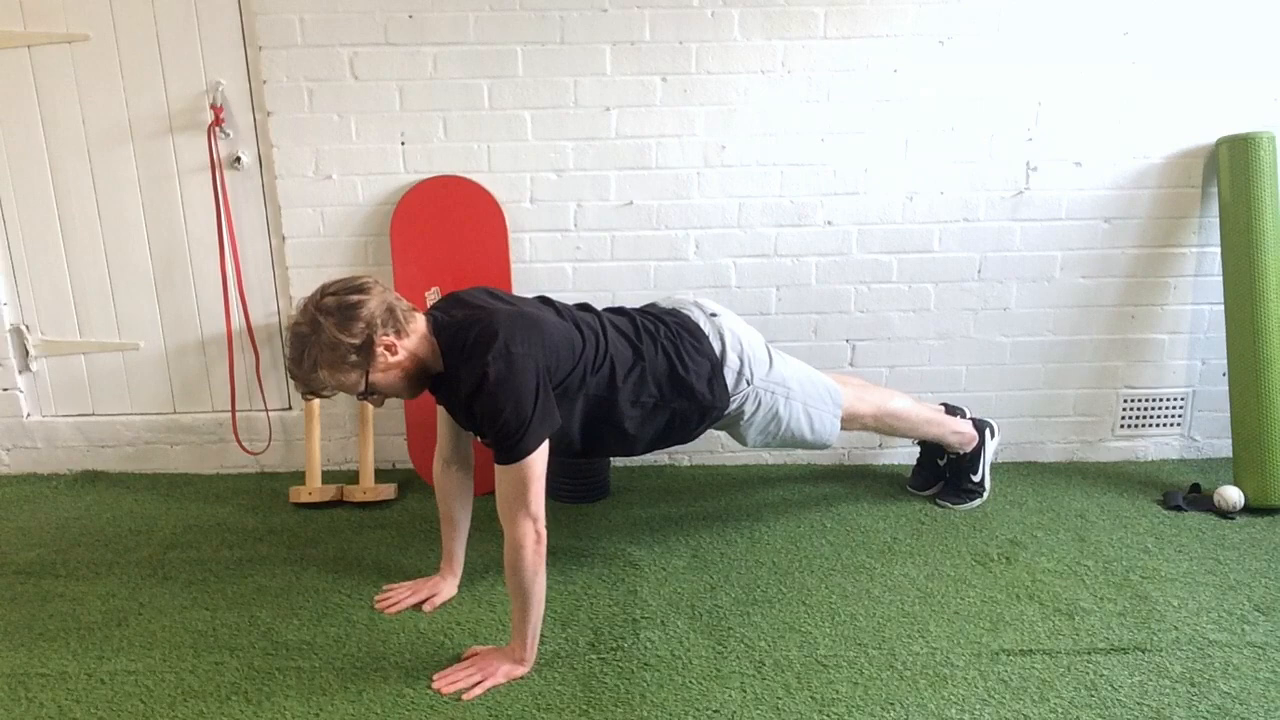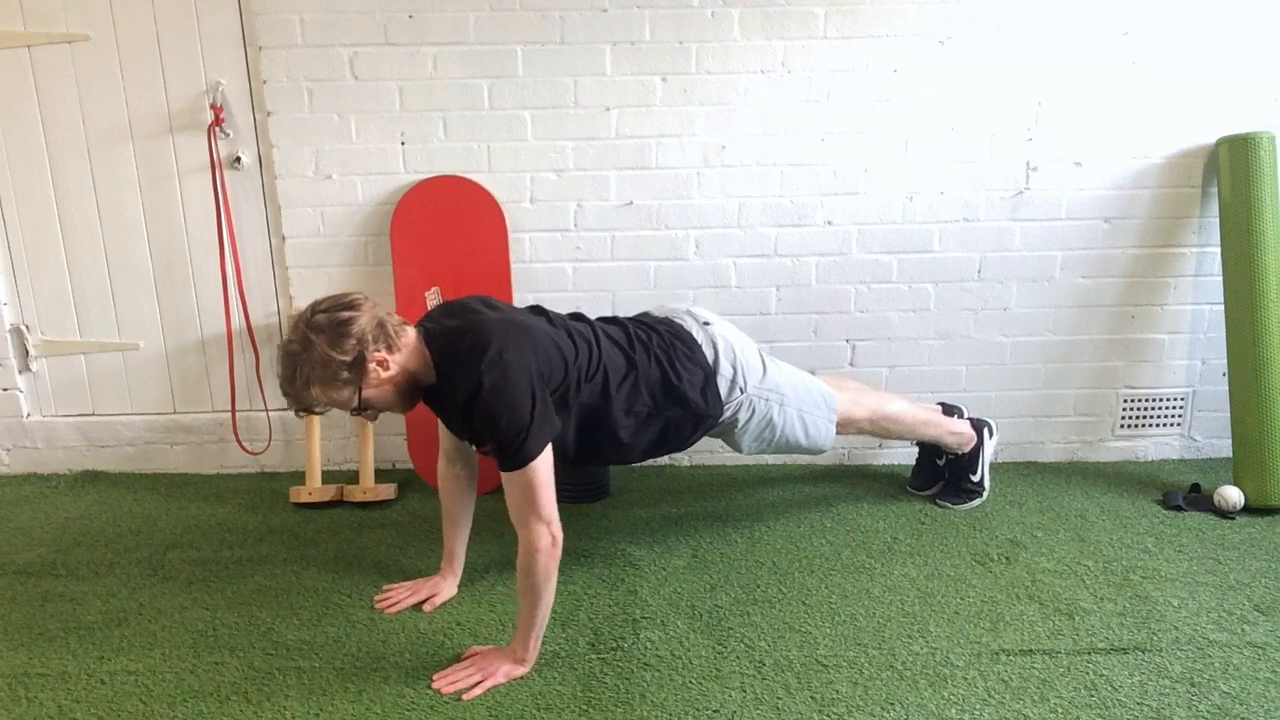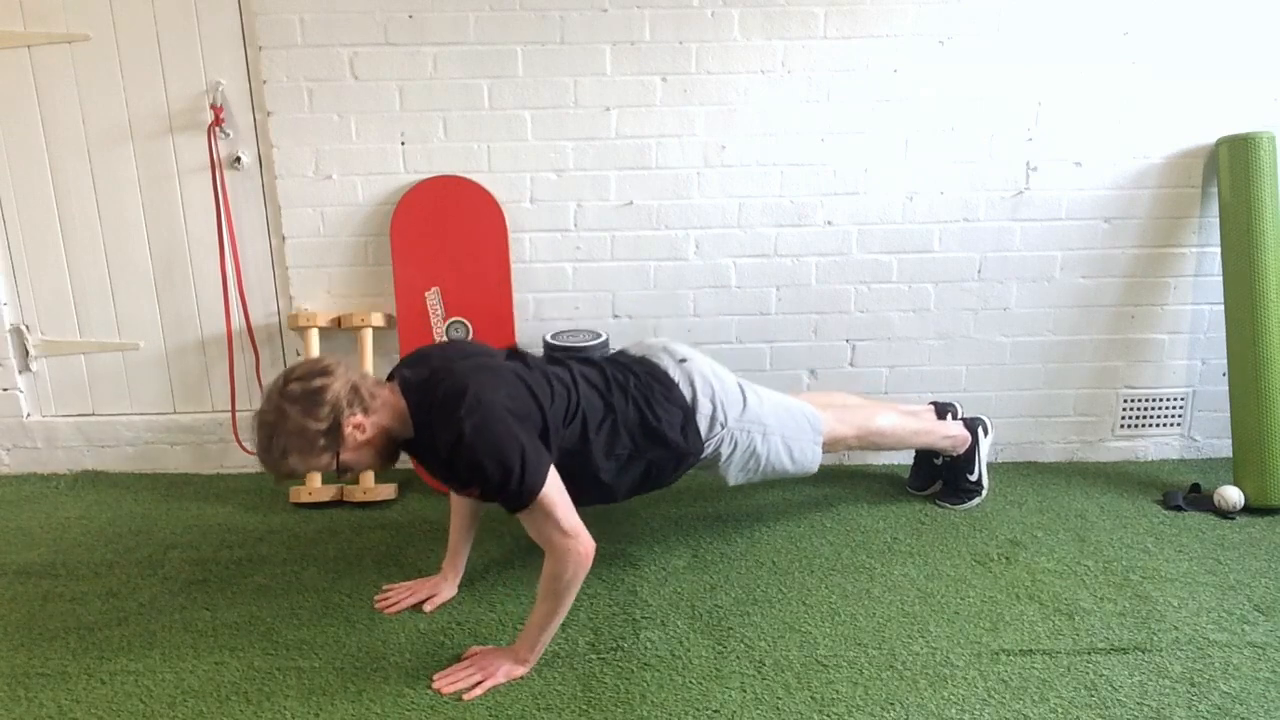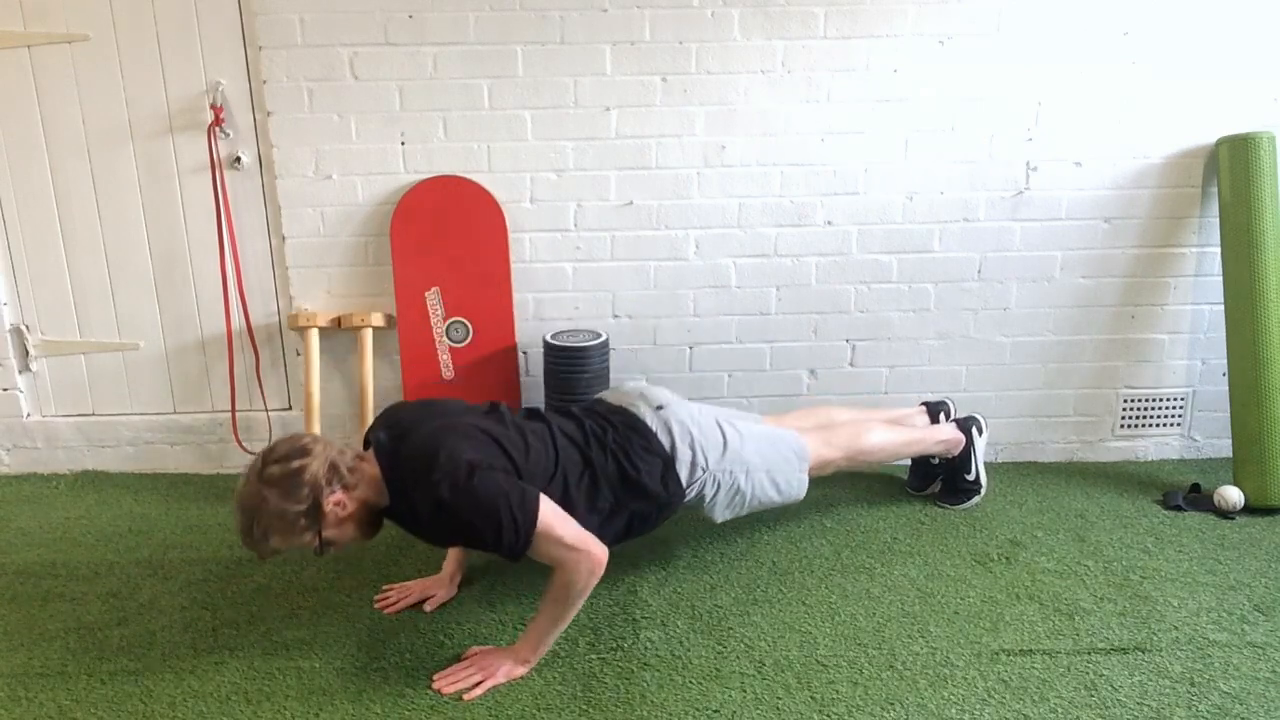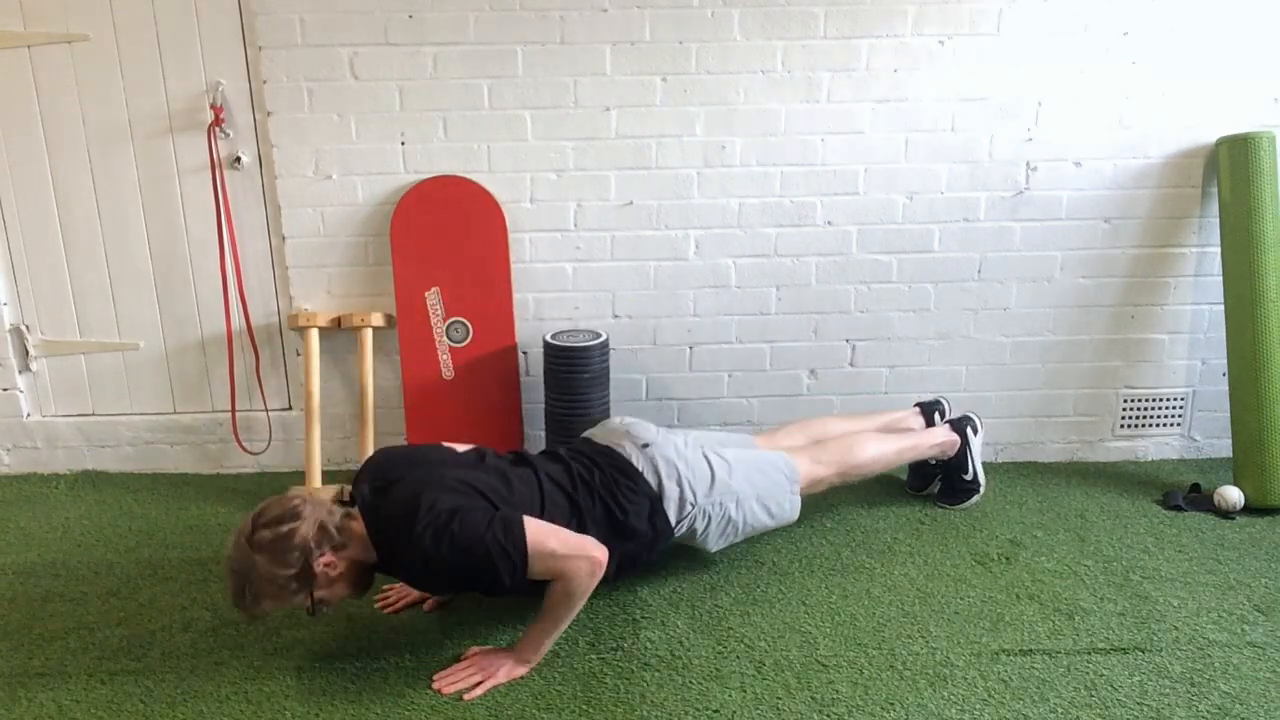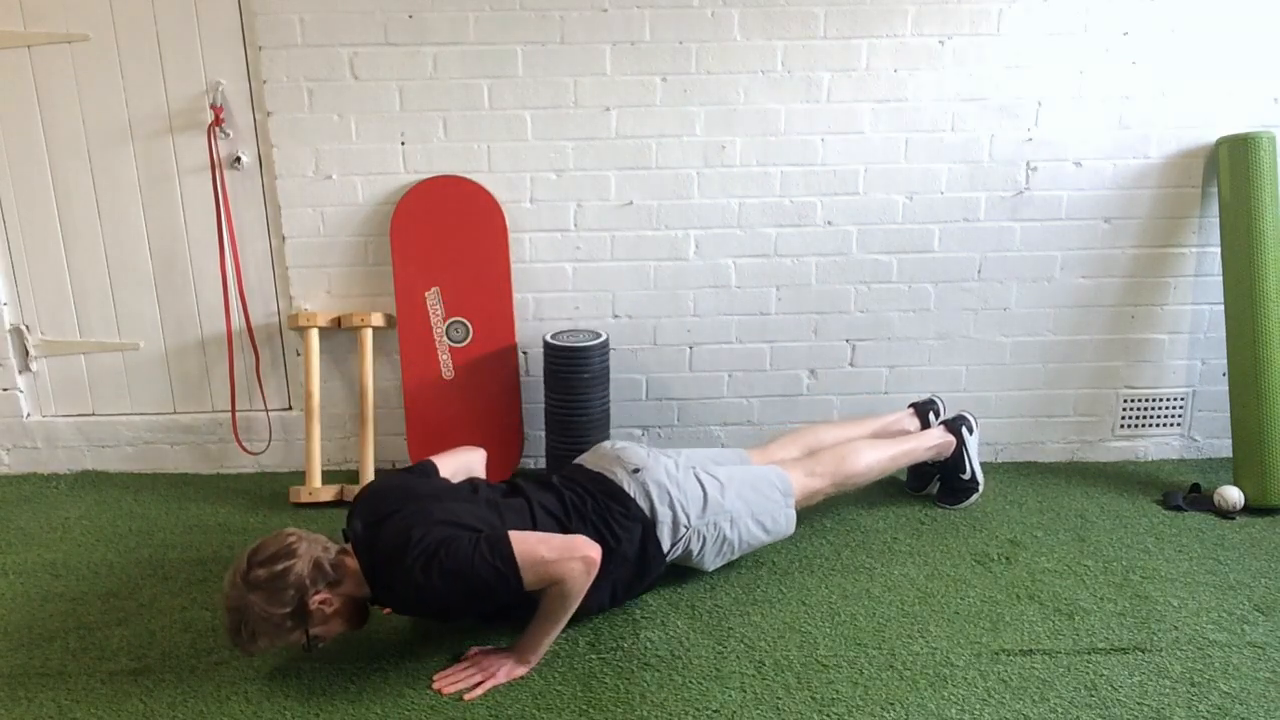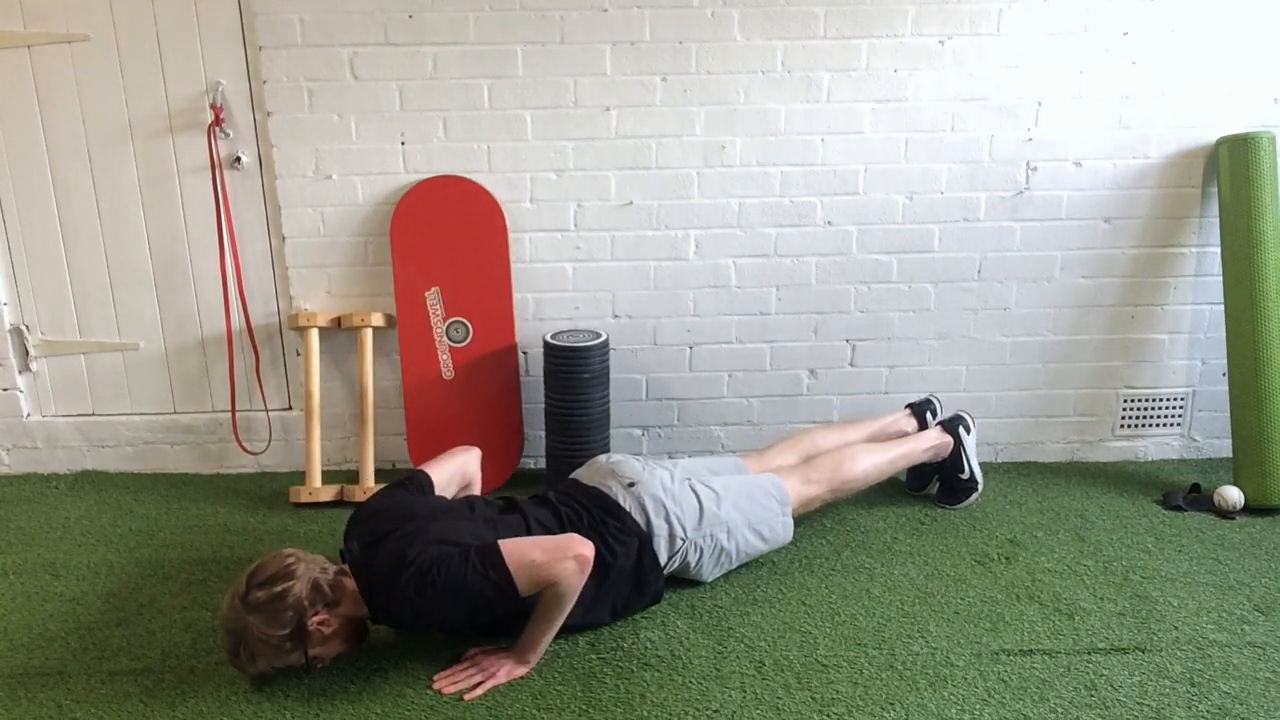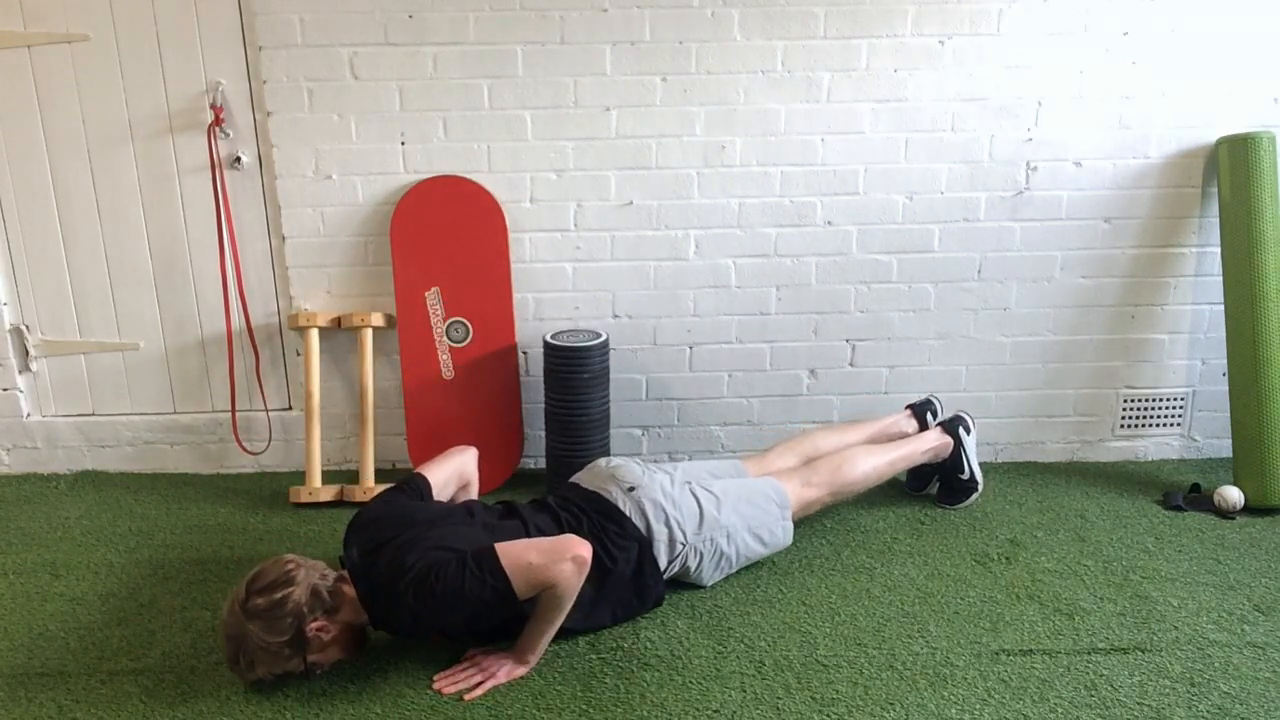
dt=0.4s
person 1, frame 1
left shoulder: (501, 366)
right shoulder: (442, 331)
left elbow: (526, 529)
right elbow: (452, 456)
left wrist: (518, 655)
right wrist: (447, 573)
left hip: (709, 362)
right hip: (671, 337)
left knee: (841, 410)
right knee: (828, 403)
left ankle: (966, 436)
right ankle: (946, 422)
person 1, frame 2
left shoulder: (496, 376)
right shoulder: (435, 343)
left elbow: (541, 534)
right elbow: (458, 454)
left wrist: (519, 657)
right wrist: (449, 572)
left hip: (703, 371)
right hip: (667, 345)
left knee: (841, 415)
right knee: (826, 408)
left ankle: (964, 436)
right ankle: (942, 421)
person 1, frame 3
left shoulder: (472, 424)
right shoulder: (411, 385)
left elbow: (574, 547)
left wrist: (519, 657)
right wrist: (450, 573)
left hip: (683, 408)
right hip: (645, 376)
left knee: (831, 432)
right knee: (801, 415)
left ankle: (959, 437)
right ankle: (932, 415)
person 1, frame 4
left shoulder: (443, 486)
right shoulder: (390, 437)
left elbow: (585, 555)
left wrist: (520, 657)
right wrist: (451, 571)
left hip: (665, 455)
right hip: (625, 418)
left knee: (820, 451)
right knee: (784, 433)
left ankle: (954, 440)
right ankle: (925, 415)
person 1, frame 5
left shoulder: (425, 535)
right shoulder: (377, 481)
left elbow: (587, 558)
left wrist: (522, 655)
left hip: (653, 493)
right hip: (616, 451)
left knee: (810, 471)
right knee: (776, 450)
left ankle: (948, 438)
right ankle: (919, 416)
person 1, frame 6
left shoulder: (419, 569)
right shoulder: (376, 508)
left elbow: (579, 558)
right elbow: (470, 456)
left wrist: (522, 657)
left hip: (650, 516)
right hip: (611, 472)
left knee: (805, 480)
right knee: (771, 459)
left ankle: (945, 440)
right ankle: (915, 417)
person 1, frame 7
left shoulder: (417, 588)
right shoulder: (374, 525)
left elbow: (573, 555)
right elbow: (467, 456)
left wrist: (522, 656)
left hip: (648, 528)
right hip: (612, 485)
left knee: (802, 488)
right knee: (770, 465)
left ankle: (942, 441)
right ankle: (911, 418)
person 1, frame 8
left shoulder: (415, 592)
right shoulder: (372, 531)
left elbow: (570, 558)
right elbow: (462, 458)
left wrist: (520, 657)
left hip: (648, 533)
right hip: (610, 488)
left knee: (803, 490)
right knee: (770, 467)
left ankle: (943, 443)
right ankle: (913, 420)
